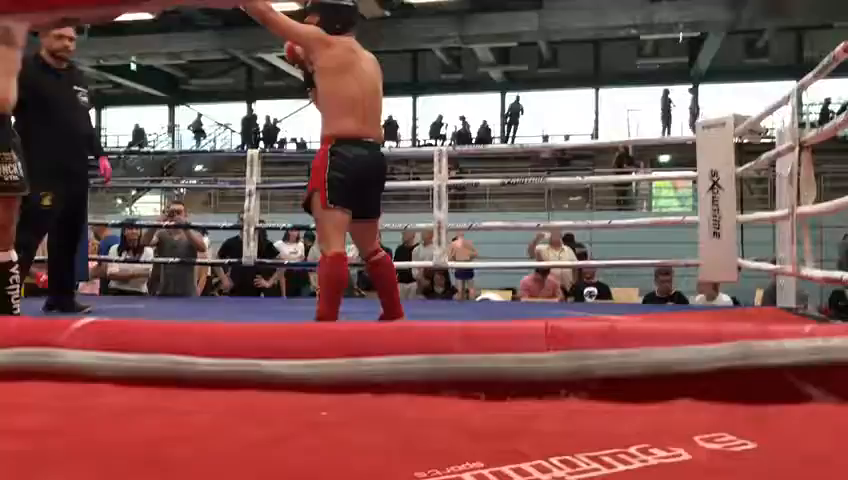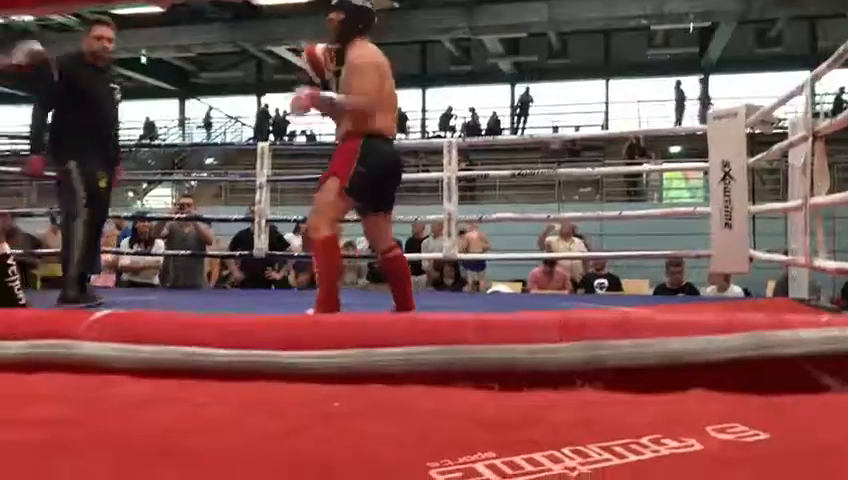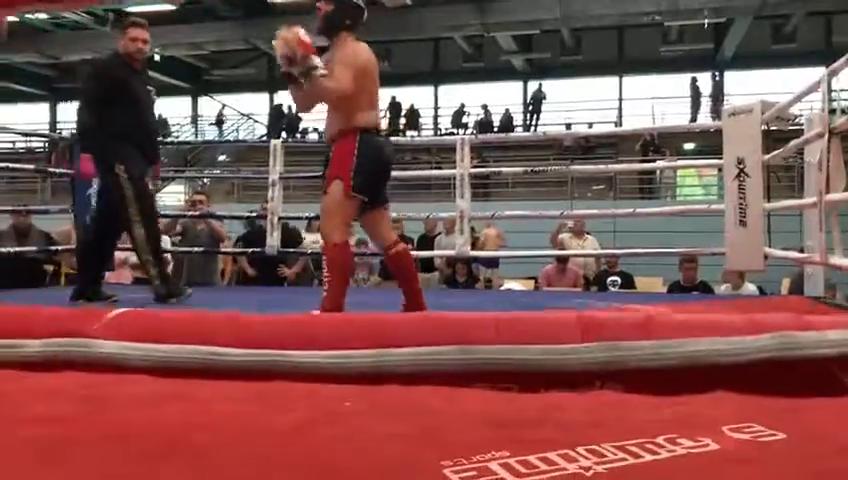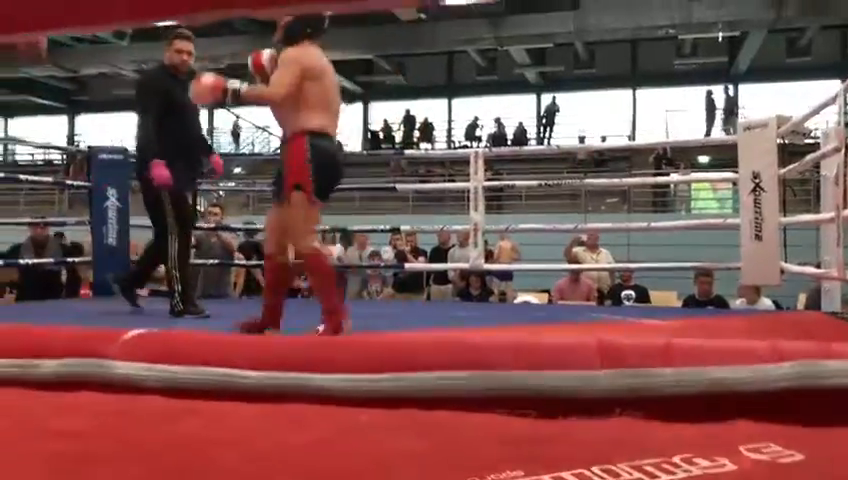
dt=0.3s
person 1, frame 1
left shoulder: (329, 44)
right shoulder: (368, 61)
right wrist: (310, 69)
left hip: (341, 156)
right hip: (370, 155)
left knee: (329, 243)
right knee: (370, 245)
left ankle: (326, 323)
right ankle: (394, 317)
person 1, frame 2
left shoulder: (360, 54)
right shoulder: (365, 56)
left elbow: (364, 105)
right elbow: (348, 114)
left wrist: (320, 98)
right wrist: (329, 76)
left hip: (362, 150)
right hip: (381, 153)
left knee: (319, 224)
right knee: (383, 240)
left ankle: (325, 308)
right ankle: (406, 311)
person 1, frame 3
left shoulder: (353, 51)
right shoulder: (337, 56)
left elbow: (336, 94)
right elbow: (304, 104)
left wrist: (310, 62)
right wrist: (292, 66)
left hip: (357, 148)
right hip: (355, 150)
left knee: (332, 230)
right knee: (385, 237)
left ankle: (330, 311)
right ankle: (416, 306)
person 1, frame 4
left shoulder: (297, 55)
right shoulder: (312, 62)
left elbow: (275, 95)
left wrist: (228, 89)
right wrist: (267, 79)
left hip: (309, 153)
right hip: (310, 153)
left knee: (301, 240)
right knee: (273, 244)
left ankle: (335, 317)
right ankle: (270, 320)
person 2, frame 1
left shoulder: (77, 78)
right shoulder: (26, 73)
left wrist: (100, 156)
left hip: (75, 171)
right hip: (43, 169)
left knee: (69, 236)
right knee: (29, 233)
left ankle: (61, 296)
person 2, frame 2
left shoulder: (108, 77)
right shoulder: (67, 67)
right elbow: (41, 110)
left wrist: (114, 159)
right wrist: (37, 151)
left hip: (101, 160)
right hip: (75, 156)
left knee: (93, 223)
right knee: (84, 216)
left ankle: (75, 287)
right ankle: (74, 287)
person 2, frame 3
left shoulder: (140, 76)
right shoulder: (105, 70)
right elbow: (87, 113)
left wrist: (153, 158)
right wrist: (87, 152)
left hip: (133, 159)
right hip: (116, 159)
left knee: (105, 224)
right knee: (142, 219)
left ankle: (87, 286)
right ankle: (162, 285)
person 2, frame 4
left shoulder: (188, 85)
right shoulder: (153, 81)
right elbow: (147, 125)
left wrist: (210, 154)
right wrist: (155, 161)
left hip: (183, 171)
right hip: (162, 170)
left knee: (170, 233)
right knee: (177, 232)
left ankle: (131, 281)
right ankle: (181, 300)
